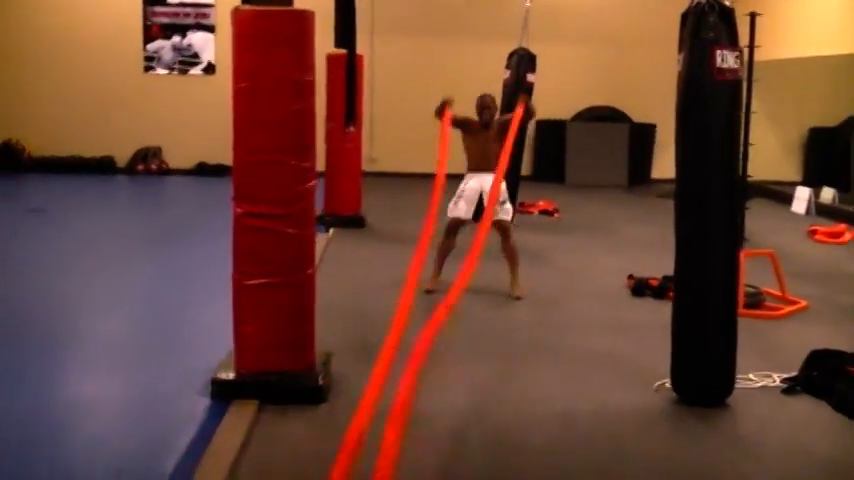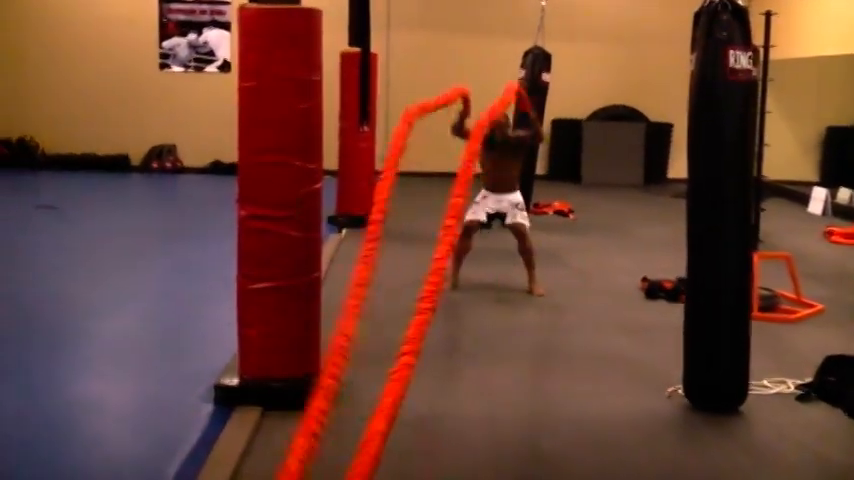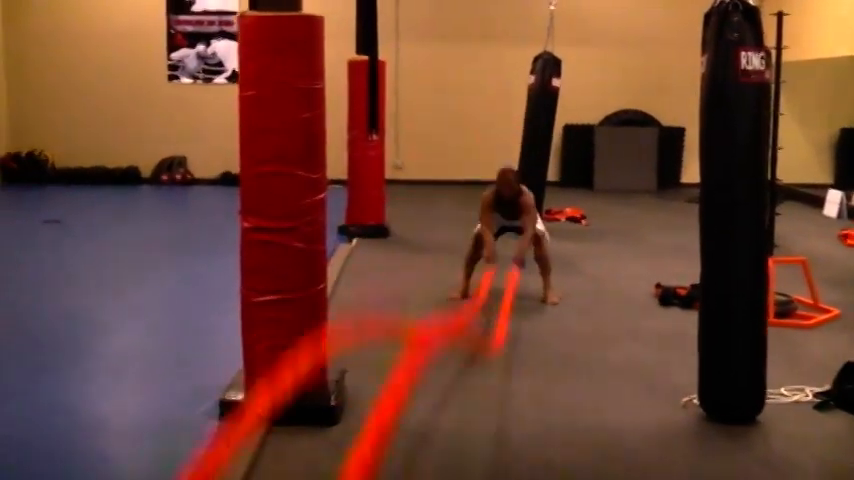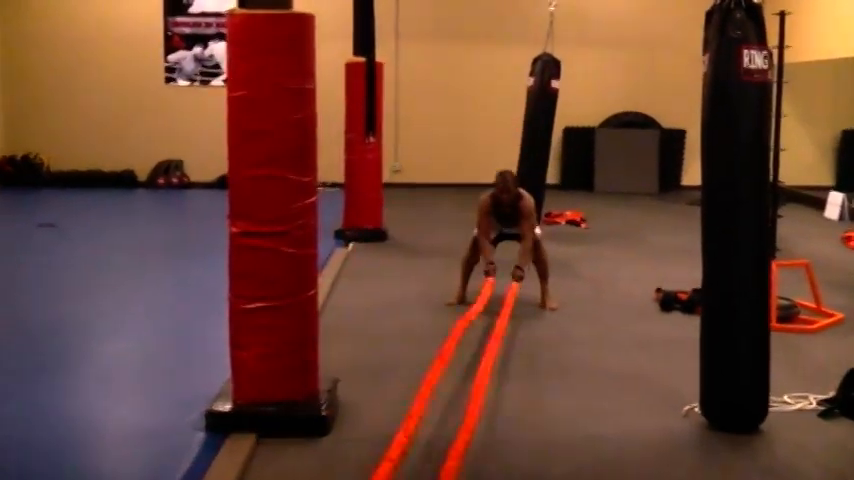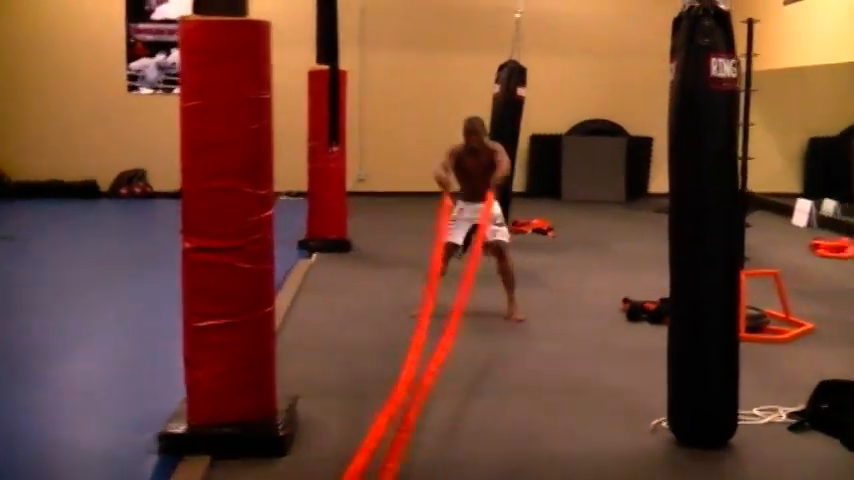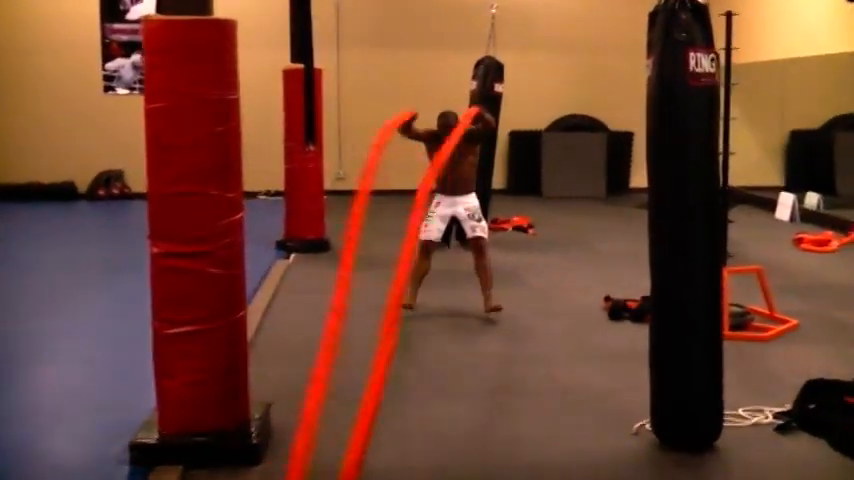
dt=0.2s
person 1, frame 1
left shoulder: (504, 125)
right shoulder: (467, 125)
left elbow: (529, 114)
right elbow: (442, 117)
left wrist: (525, 104)
right wrist: (444, 107)
left hip: (494, 183)
right hip: (470, 183)
left knee: (505, 229)
right knee: (452, 226)
left ankle: (514, 282)
right ankle: (435, 276)
person 1, frame 2
left shoulder: (518, 139)
right shoulder: (483, 138)
left elbow: (538, 136)
right elbow: (457, 131)
left wrist: (534, 118)
right wrist: (463, 114)
left hip: (511, 197)
right hip: (487, 195)
left knee: (521, 231)
right knee: (467, 228)
left ankle: (533, 282)
right ankle: (453, 276)
person 1, frame 3
left shoulder: (526, 198)
right shoulder: (489, 197)
left elbow: (529, 231)
right elbow: (486, 227)
left wrist: (522, 252)
right wrist: (488, 248)
left hip: (522, 218)
right hip: (499, 217)
left knee: (539, 237)
right knee: (478, 238)
left ankle: (547, 289)
right ankle: (465, 286)
person 1, frame 4
left shoulder: (526, 202)
right shoulder: (486, 202)
left elbow: (528, 235)
right elbow: (484, 236)
left wrist: (521, 267)
right wrist: (489, 263)
left hip: (520, 227)
right hip: (496, 224)
left knee: (537, 242)
right knee: (475, 243)
left ankle: (546, 295)
right ankle: (461, 292)
person 1, frame 5
left shoulder: (494, 150)
right shoulder: (456, 152)
left elbow: (505, 165)
right elbow: (442, 169)
left wrist: (497, 179)
right wrist: (444, 180)
left hip: (489, 206)
right hip: (464, 207)
left knee: (501, 251)
right knee: (445, 249)
left ankle: (512, 304)
person 1, frame 6
left shoulder: (471, 136)
right shoulder: (431, 137)
left elbow: (490, 126)
right elbow: (406, 131)
left wrist: (482, 116)
right wrist: (408, 121)
left hip: (468, 200)
right hip: (442, 201)
left knee: (479, 246)
right knee: (425, 247)
left ankle: (488, 299)
right ankle: (410, 296)
